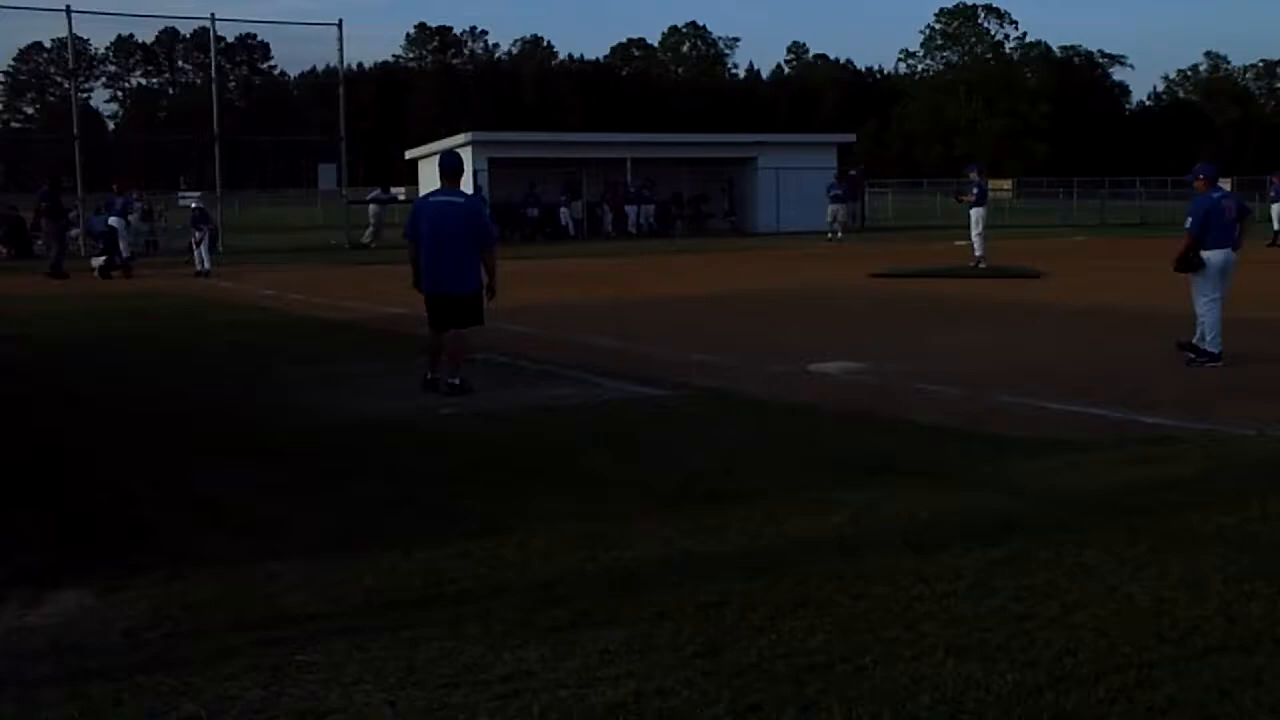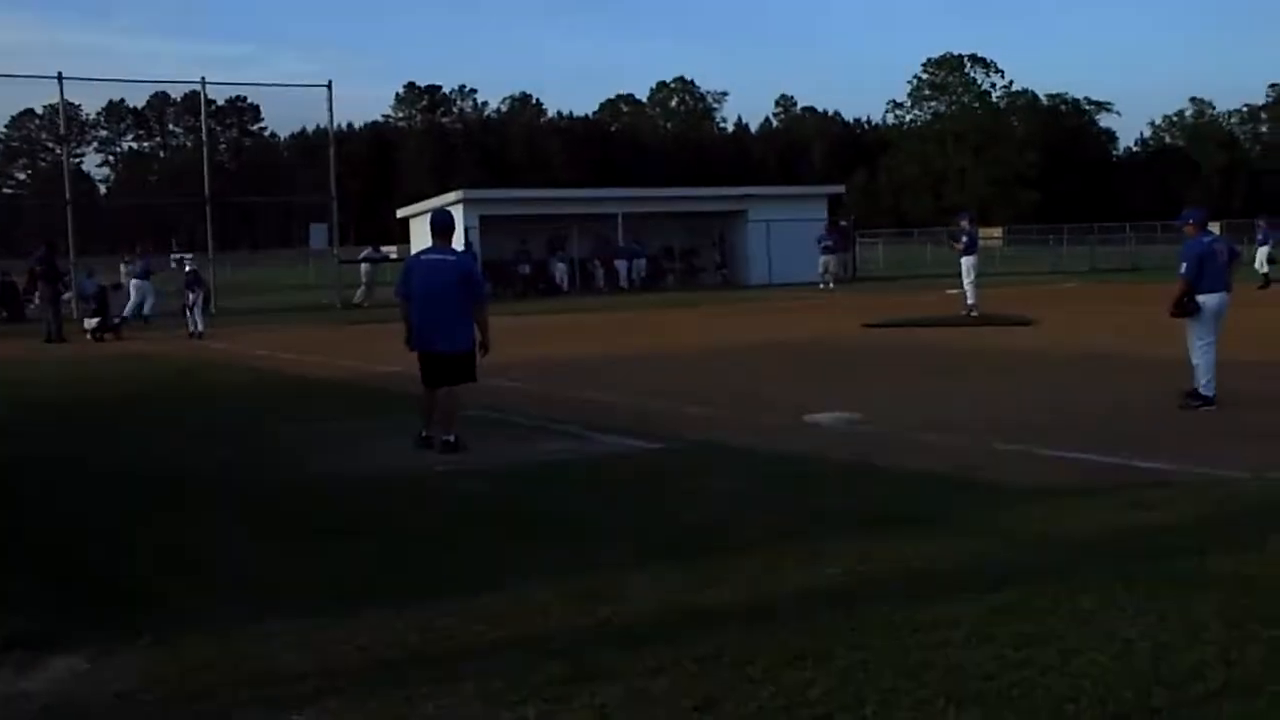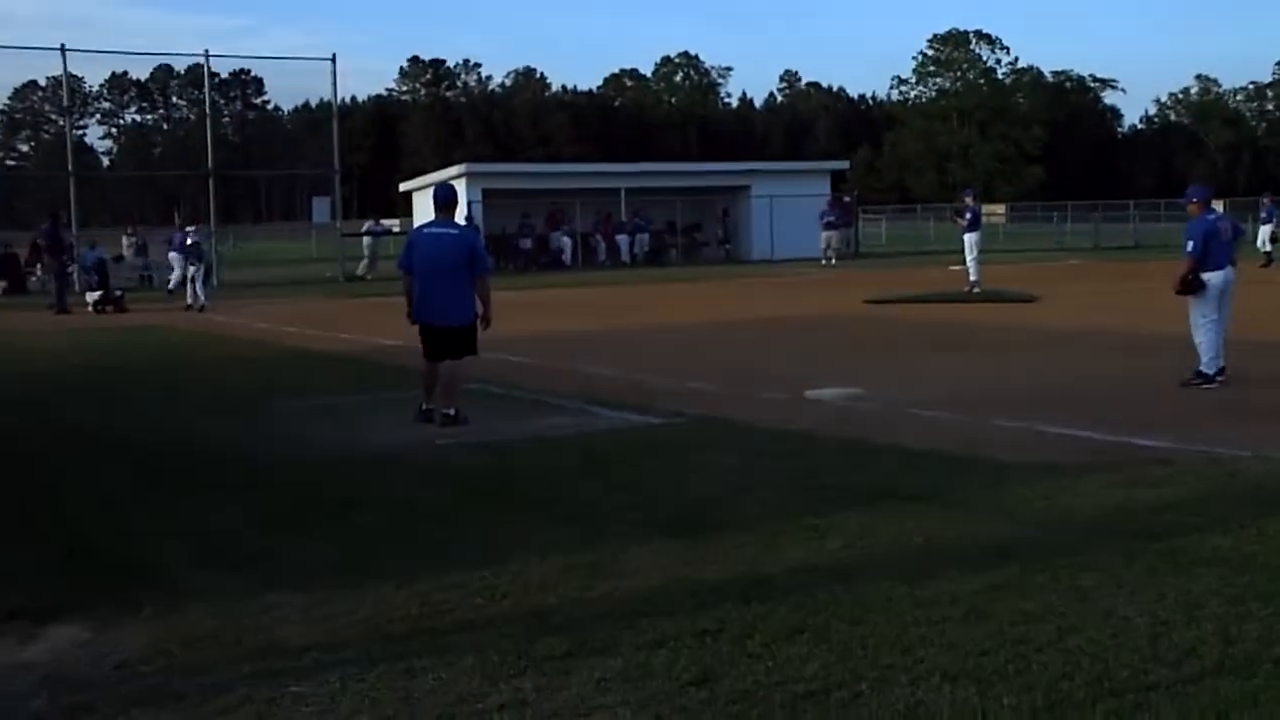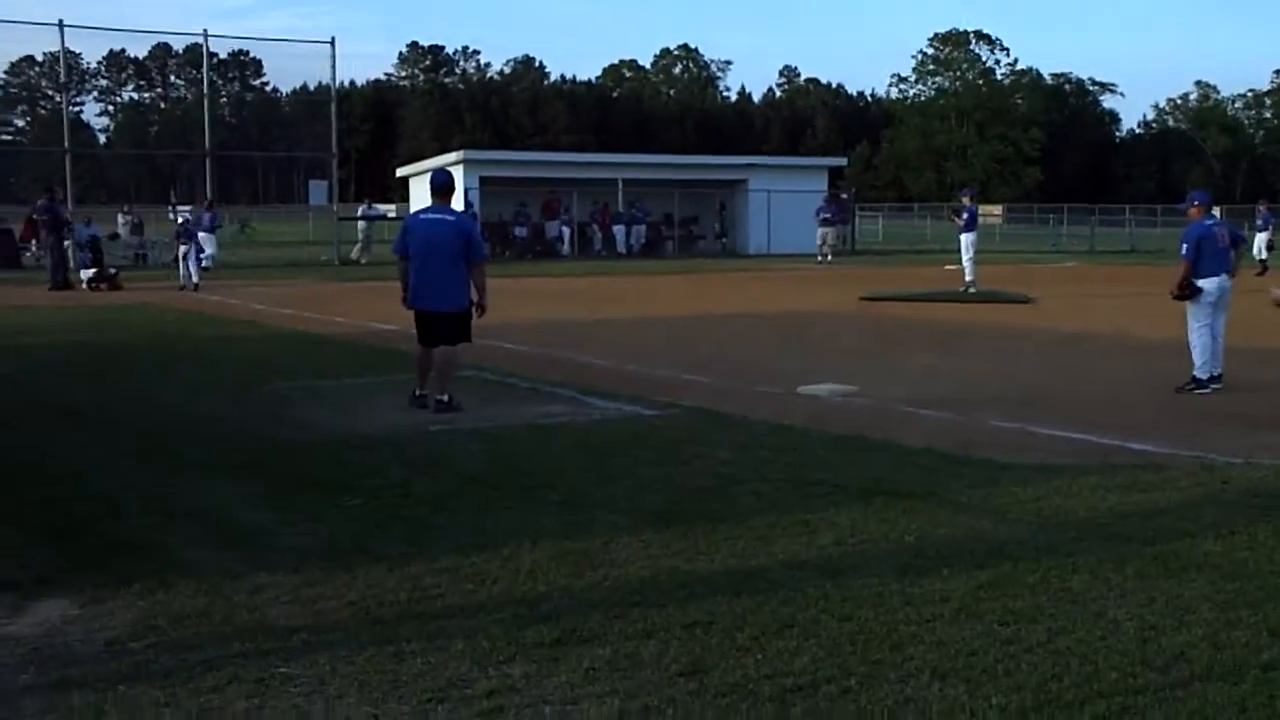
dt=0.3s
person 1, frame 1
left shoulder: (421, 204)
right shoulder: (473, 205)
left elbow: (413, 245)
right elbow: (487, 248)
left wrist: (416, 274)
right wrist: (491, 279)
left hip: (432, 280)
right hip: (465, 282)
left knee: (436, 328)
right knee: (458, 329)
left ankle: (432, 376)
right ankle: (453, 380)
person 1, frame 2
left shoulder: (413, 262)
right shoulder: (465, 263)
left elbow: (405, 303)
right elbow: (478, 304)
left wrist: (409, 332)
right wrist: (484, 335)
left hip: (425, 338)
right hip: (457, 339)
left knee: (430, 386)
right knee: (451, 386)
left ankle: (426, 433)
right ankle: (448, 438)
person 1, frame 3
left shoulder: (415, 236)
right shoulder: (468, 236)
left elbow: (407, 276)
right elbow: (481, 278)
left wrist: (410, 305)
right wrist: (486, 308)
left hip: (427, 311)
right hip: (459, 312)
left knee: (431, 359)
right knee: (453, 359)
left ankle: (427, 407)
right ankle: (449, 411)
person 1, frame 4
left shoulder: (411, 221)
right shoulder: (465, 223)
left elbow: (402, 261)
right elbow: (477, 265)
left wrist: (405, 290)
right wrist: (482, 296)
left hip: (422, 297)
right hip: (454, 299)
left knee: (426, 345)
right knee: (447, 346)
left ankle: (420, 393)
right ankle: (442, 398)
person 2, frame 1
left shoulder: (1200, 201)
right shoulder: (1230, 198)
left elbow: (1191, 235)
right elbow: (1246, 215)
left wrist: (1180, 256)
right wrist: (1238, 240)
left hip: (1208, 256)
right hip: (1229, 254)
left knee: (1207, 304)
right knee: (1212, 302)
left ankle: (1212, 352)
right ankle: (1200, 344)
person 2, frame 2
left shoulder: (1192, 246)
right shoulder: (1220, 242)
left elbow: (1186, 280)
right elbow: (1234, 257)
left wrist: (1175, 301)
right wrist: (1228, 283)
left hip: (1202, 300)
right hip: (1221, 297)
left knee: (1201, 348)
right knee: (1206, 346)
left ankle: (1207, 395)
right ankle: (1203, 388)
person 2, frame 3
left shoulder: (1197, 225)
right shoulder: (1224, 219)
left elbow: (1192, 259)
right elbow: (1238, 234)
left wrist: (1180, 280)
right wrist: (1231, 258)
left hip: (1207, 278)
right hip: (1227, 274)
left knee: (1204, 326)
right knee: (1218, 324)
left ankle: (1208, 373)
right ankle: (1218, 367)
person 2, frame 4
left shoulder: (1193, 230)
right shoulder: (1223, 226)
left elbow: (1187, 263)
right elbow: (1240, 243)
left wrist: (1177, 285)
right wrist: (1233, 269)
left hip: (1203, 284)
right hip: (1224, 281)
left knee: (1199, 331)
right knee: (1217, 331)
left ankle: (1202, 378)
right ankle: (1214, 374)
